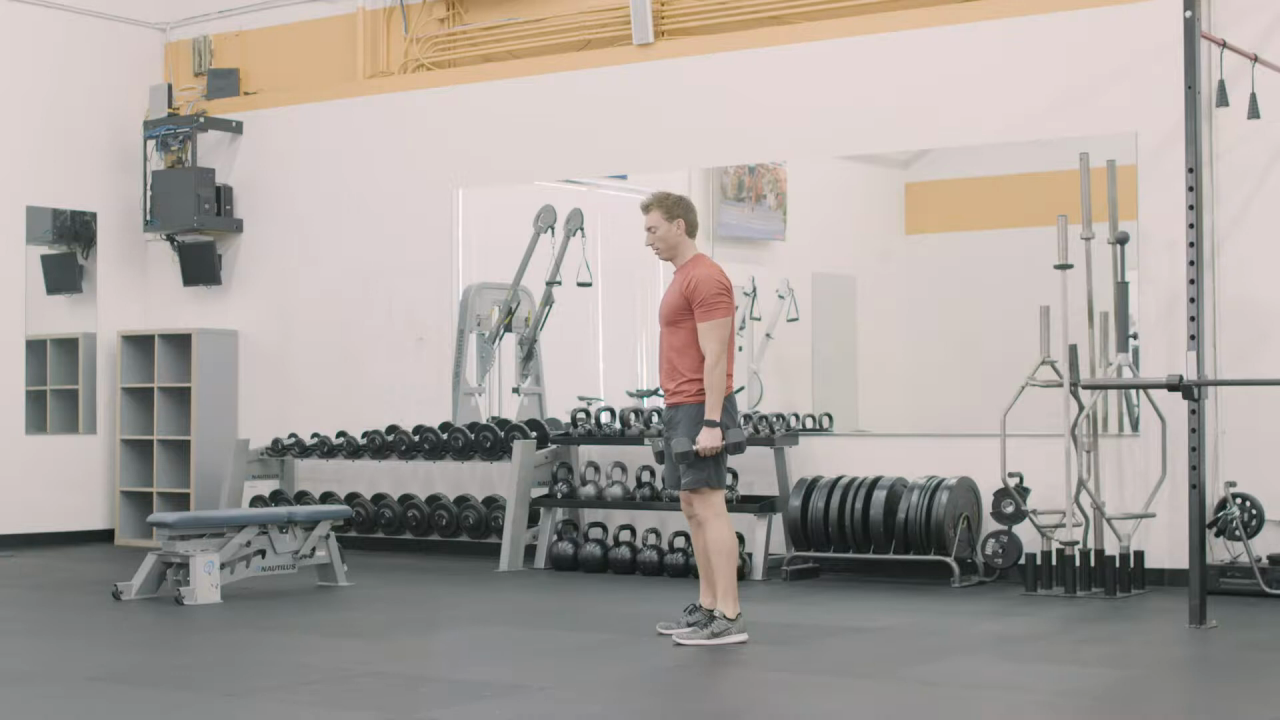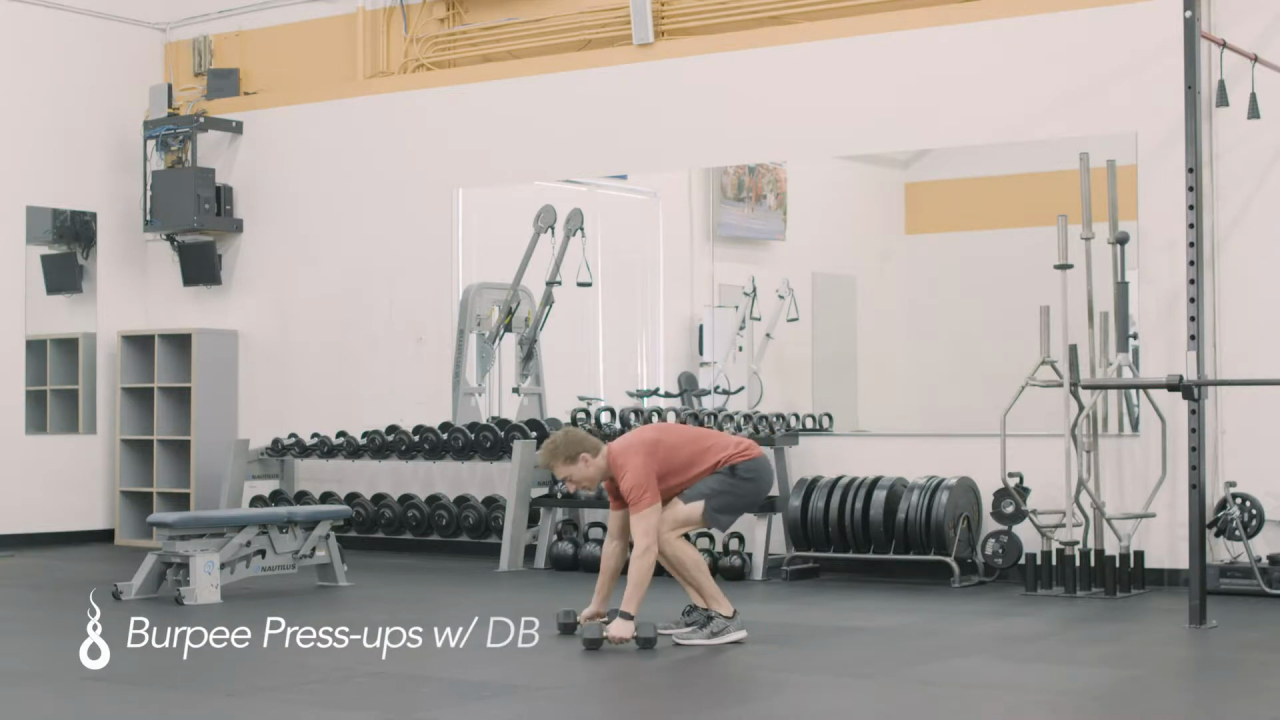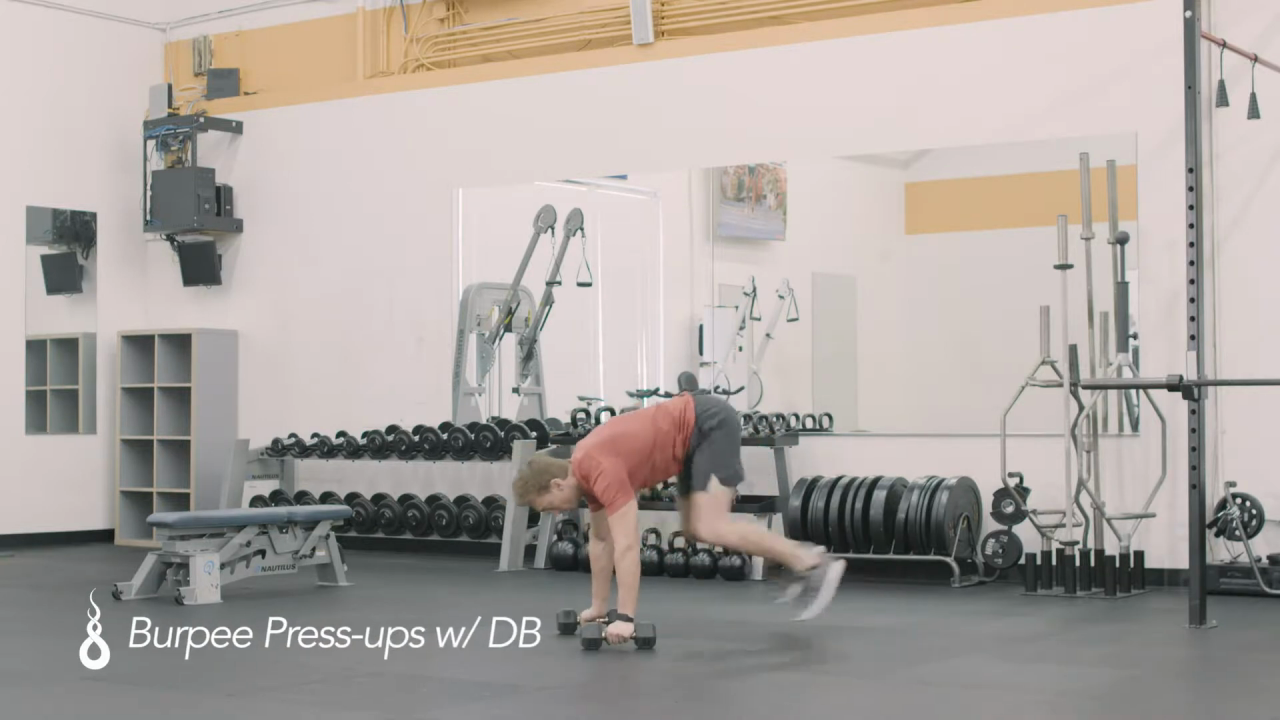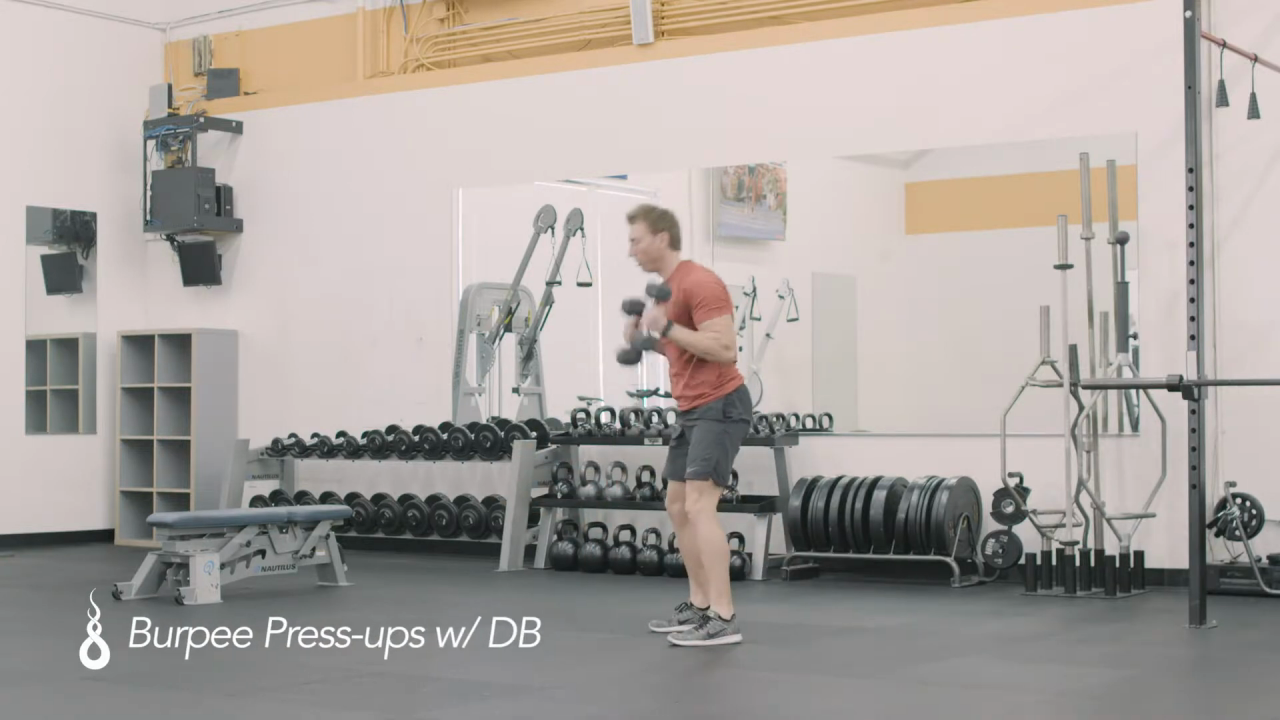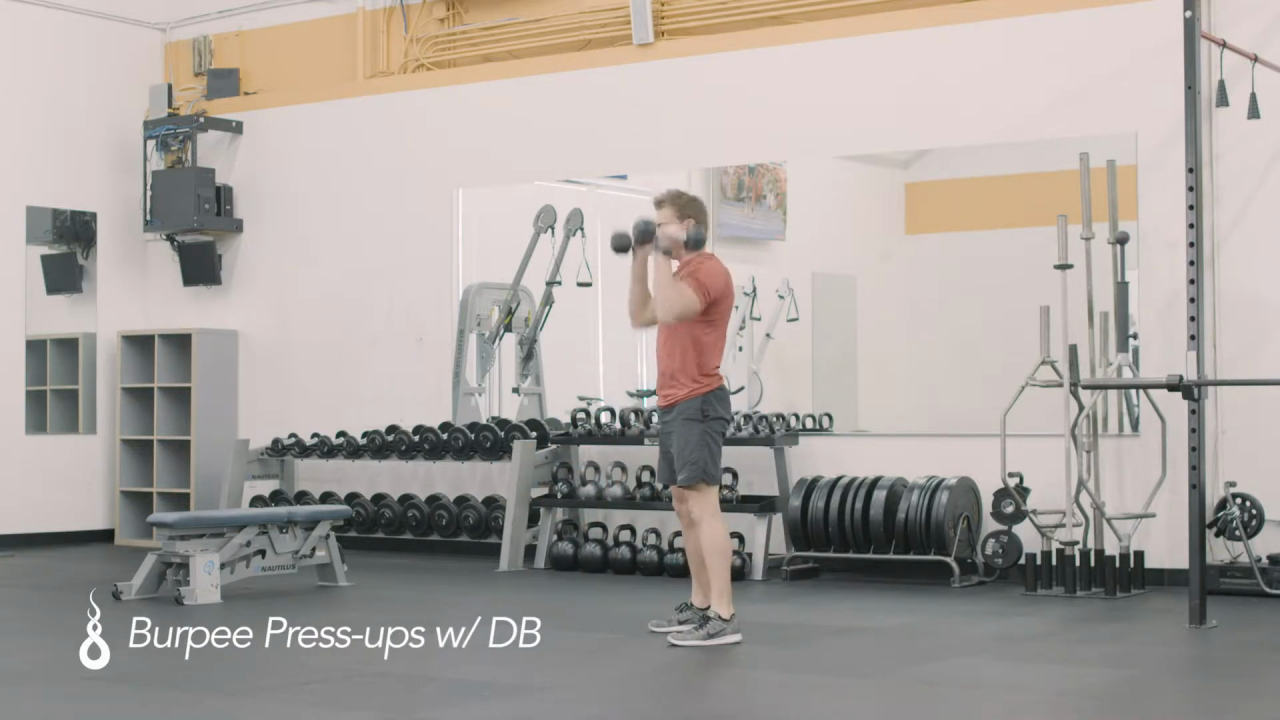
dt=1s
person 1, frame 1
left shoulder: (705, 278)
right shoulder: (683, 278)
left elbow: (715, 358)
left wrist: (711, 423)
left hip: (701, 411)
right hip: (682, 410)
left knee: (708, 508)
right knee: (693, 509)
left ankle: (729, 617)
right ankle: (707, 608)
person 1, frame 2
left shoulder: (633, 468)
right shoulder: (615, 465)
left elbow: (645, 548)
right elbow: (615, 541)
left wrist: (626, 617)
right wrist: (598, 603)
left hip: (746, 470)
right hip: (735, 467)
left knee: (662, 530)
right knee: (652, 531)
left ankle: (724, 616)
right ankle: (703, 609)
person 1, frame 3
left shoulder: (600, 471)
right shoulder: (583, 474)
left elbow: (625, 545)
right elbow: (600, 539)
left wrist: (625, 618)
right wrist: (598, 604)
left hip: (709, 424)
right hip: (695, 431)
left knee: (709, 528)
right knee: (695, 528)
left ankle: (811, 564)
right ankle: (803, 557)
person 1, frame 4
left shoulder: (698, 282)
right shoulder: (670, 289)
left elbow: (724, 349)
left wrist: (666, 327)
right wrist: (647, 336)
left hip: (721, 408)
right hip: (694, 412)
left knee: (698, 508)
right knee: (678, 506)
left ankle: (723, 618)
right ankle: (698, 605)
person 1, frame 5
left shoulder: (708, 271)
right shoulder: (681, 274)
left elbow: (664, 314)
right elbow: (640, 316)
left wrist: (666, 257)
right wrist: (641, 257)
left hip: (698, 405)
right hip: (674, 406)
left knee: (702, 509)
right knee: (685, 508)
left ankle: (724, 618)
right ankle: (700, 606)
